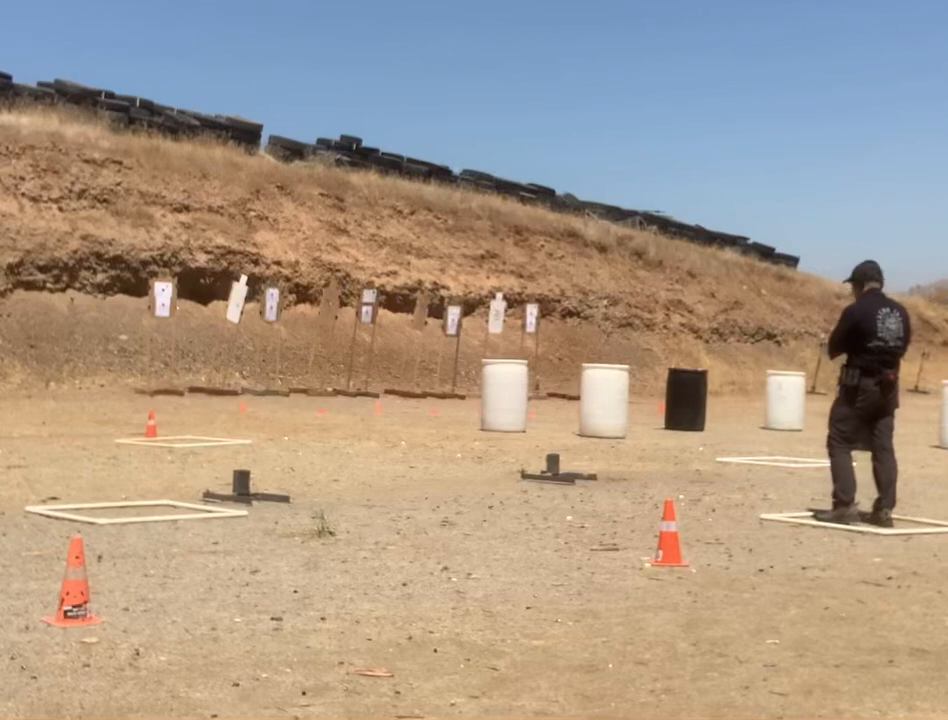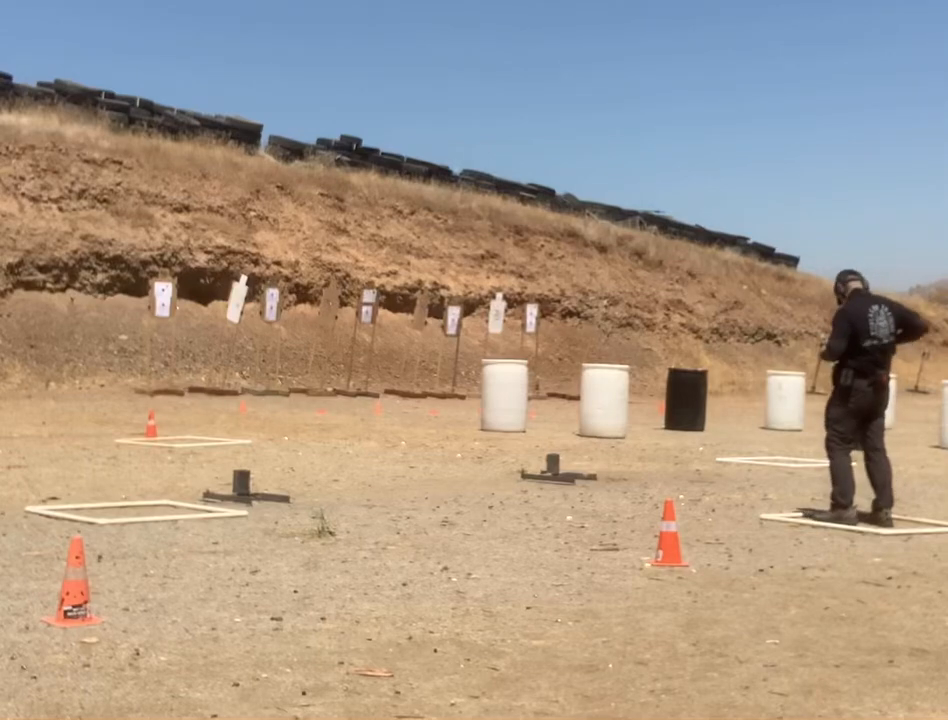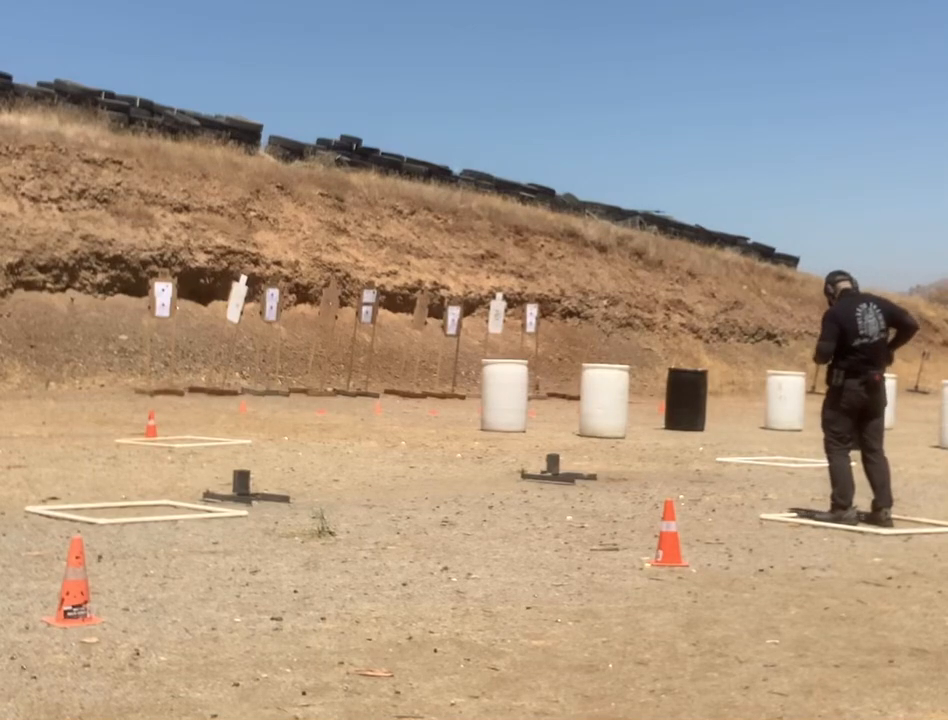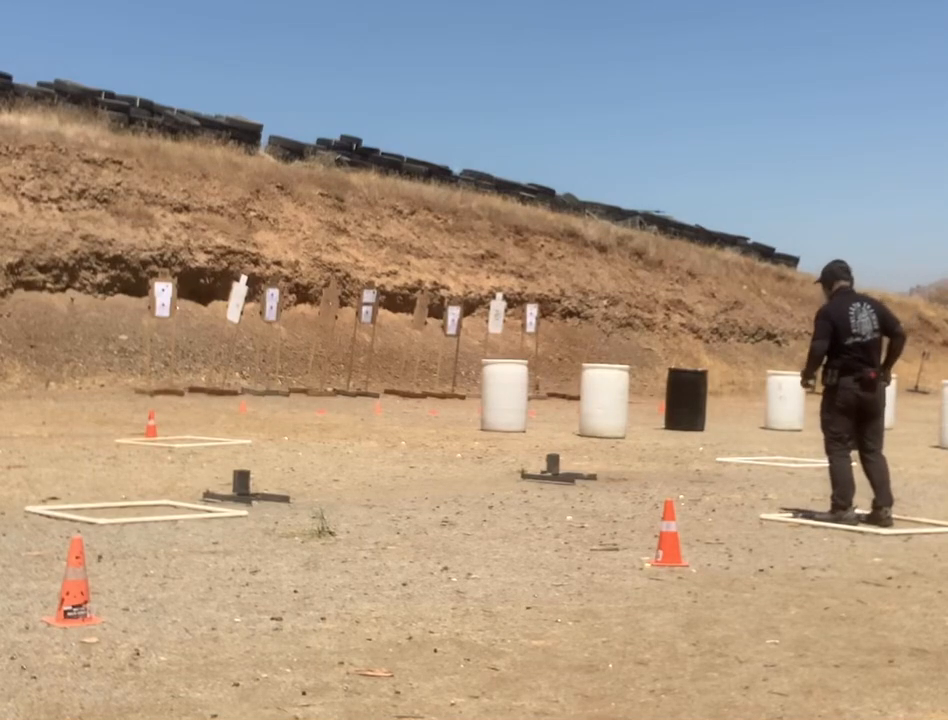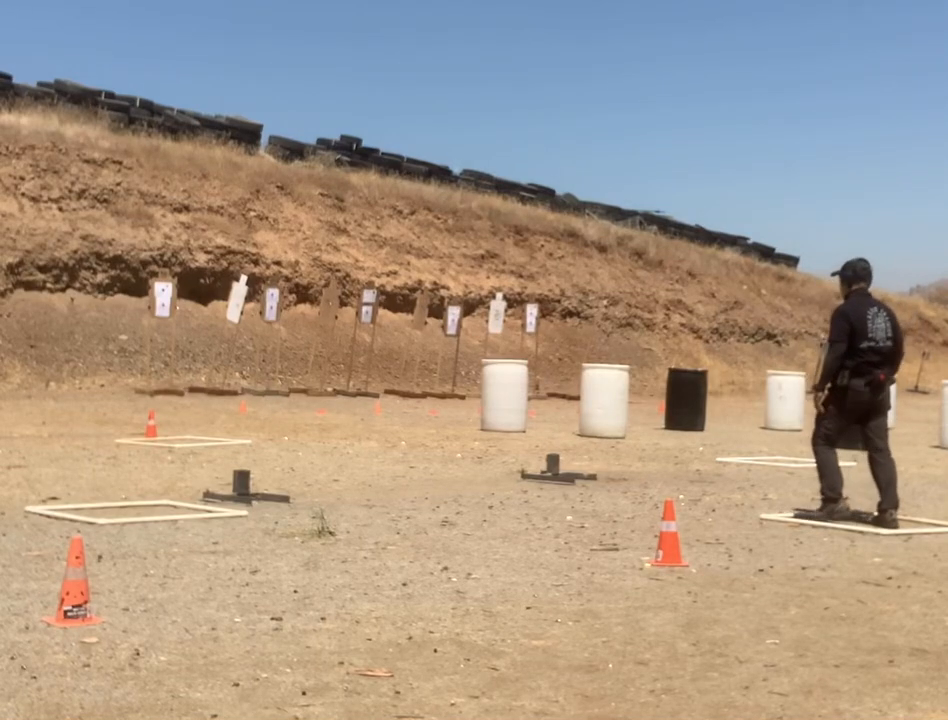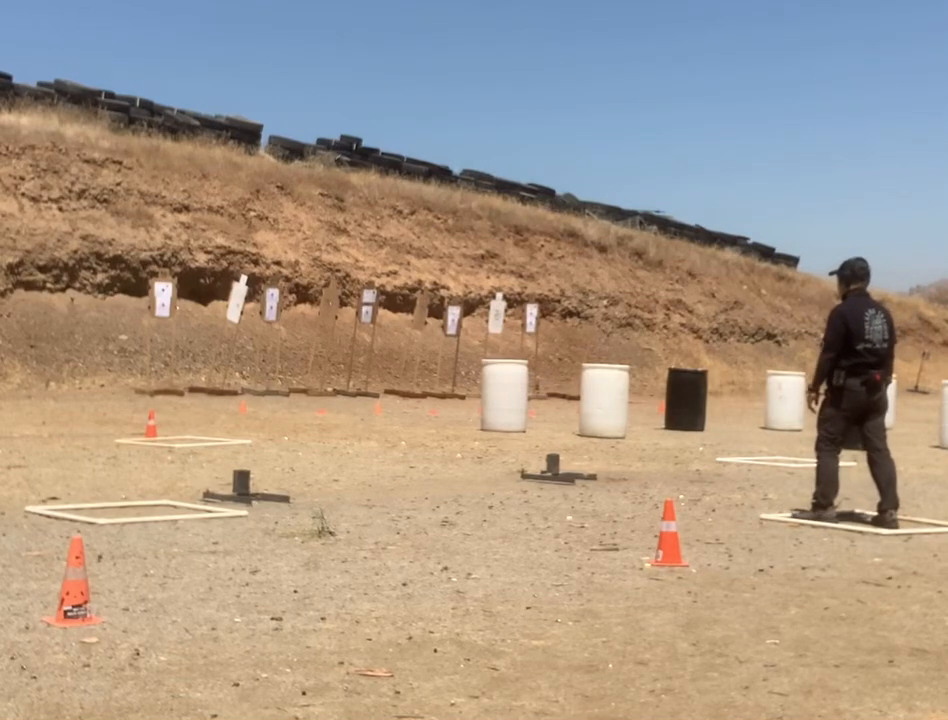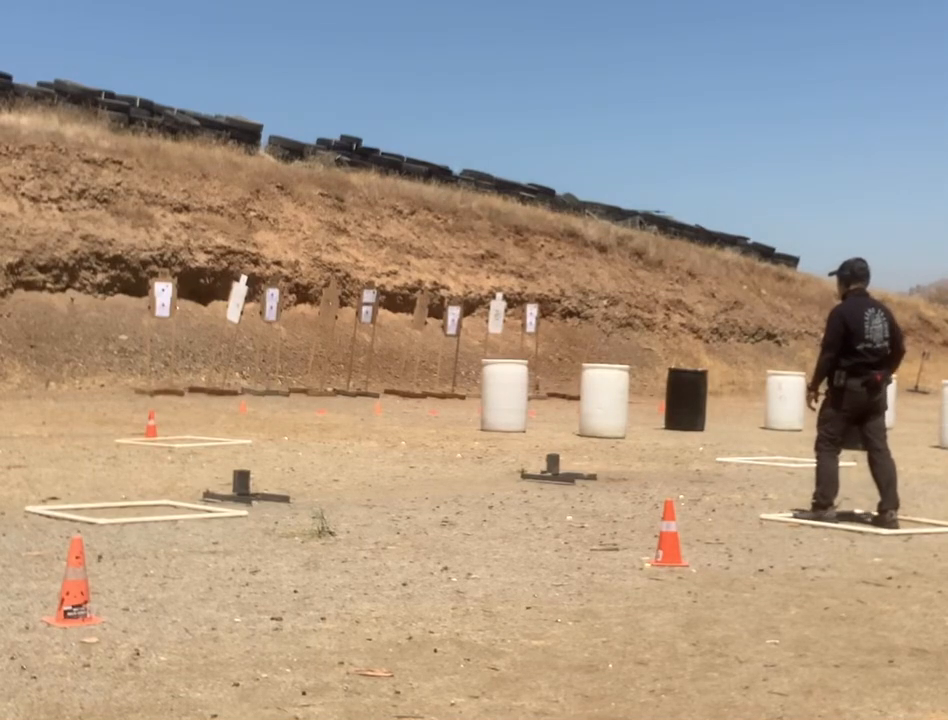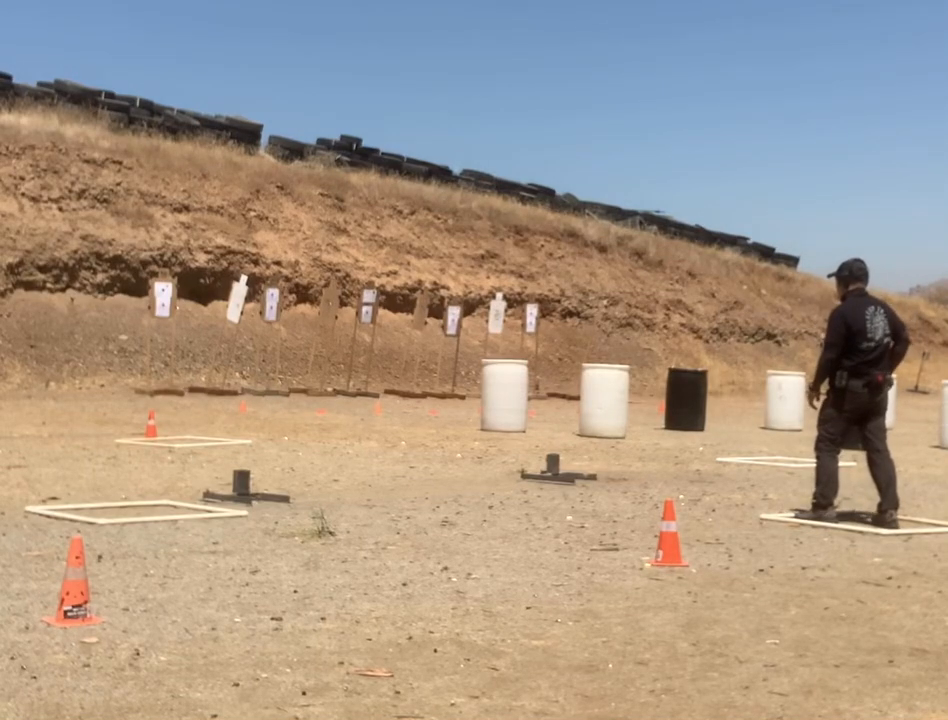
dt=0.4s
person 1, frame 1
left shoulder: (856, 311)
right shoulder: (900, 312)
left elbow: (834, 347)
right elbow: (901, 347)
left wrist: (850, 348)
left hip: (859, 386)
right hip: (888, 388)
left knee: (839, 445)
right knee: (884, 449)
left ankle: (845, 506)
right ankle: (884, 510)
person 1, frame 2
left shoulder: (847, 312)
right shoulder: (888, 306)
left elbow: (834, 350)
right elbow: (922, 326)
left wrist: (825, 353)
left hip: (851, 387)
right hip: (878, 387)
left knee: (838, 447)
right knee: (875, 448)
left ankle: (843, 508)
right ankle: (883, 509)
person 1, frame 3
left shoulder: (835, 312)
right shoulder: (879, 304)
left elbow: (824, 352)
right elbow: (911, 324)
left wrist: (818, 358)
right wrist: (890, 348)
left hip: (846, 387)
right hip: (875, 387)
left knee: (838, 447)
right knee: (874, 449)
left ankle: (843, 509)
right ankle: (882, 509)
person 1, frame 4
left shoulder: (828, 311)
right shoulder: (873, 305)
left elbow: (818, 350)
right elbow: (899, 335)
left wrist: (807, 374)
right wrist: (886, 368)
left hip: (842, 386)
right hip: (872, 386)
left knee: (838, 449)
right knee: (872, 450)
left ankle: (843, 509)
right ankle: (883, 508)
person 1, frame 5
left shoulder: (845, 311)
right shoulder: (886, 312)
left elbow: (836, 354)
right elbow: (897, 351)
left wrist: (821, 387)
left hip: (849, 387)
right hip: (878, 389)
left knee: (823, 441)
right knee: (880, 449)
left ankle: (834, 502)
right ankle: (889, 510)
person 1, frame 6
left shoulder: (842, 312)
right shoulder: (883, 313)
left elbow: (829, 355)
right elbow: (889, 354)
left wrist: (814, 387)
left hip: (846, 389)
right hip: (875, 390)
left knee: (828, 447)
right knee: (879, 449)
left ankle: (823, 507)
right ankle: (889, 511)
person 1, frame 7
left shoulder: (842, 312)
right shoulder: (883, 312)
left elbow: (828, 354)
right elbow: (898, 349)
left wrist: (813, 386)
left hip: (846, 389)
right hip: (875, 390)
left knee: (827, 447)
right knee: (879, 449)
left ankle: (823, 507)
right ankle: (889, 510)
person 1, frame 8
left shoulder: (843, 312)
right shoulder: (883, 309)
left elbow: (830, 355)
right elbow: (903, 340)
left wrist: (815, 386)
left hip: (848, 389)
right hip: (877, 390)
left knee: (827, 447)
right knee: (878, 449)
left ankle: (823, 507)
right ankle: (889, 511)
